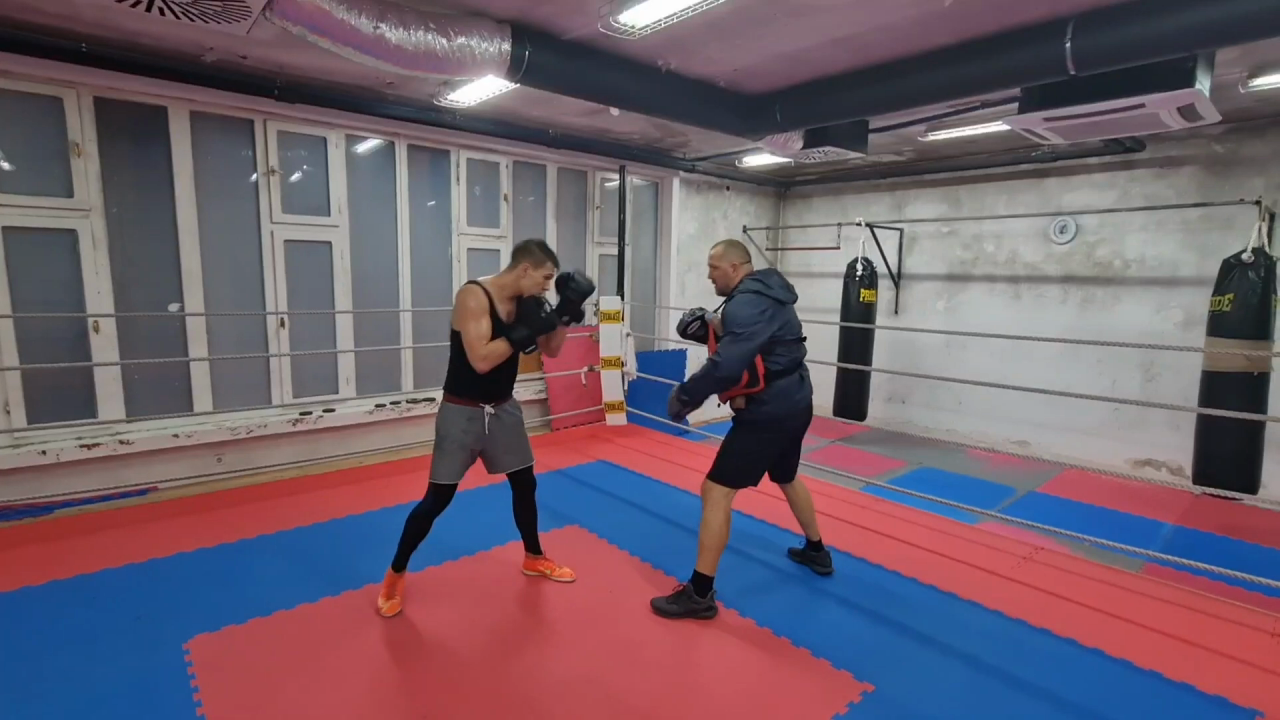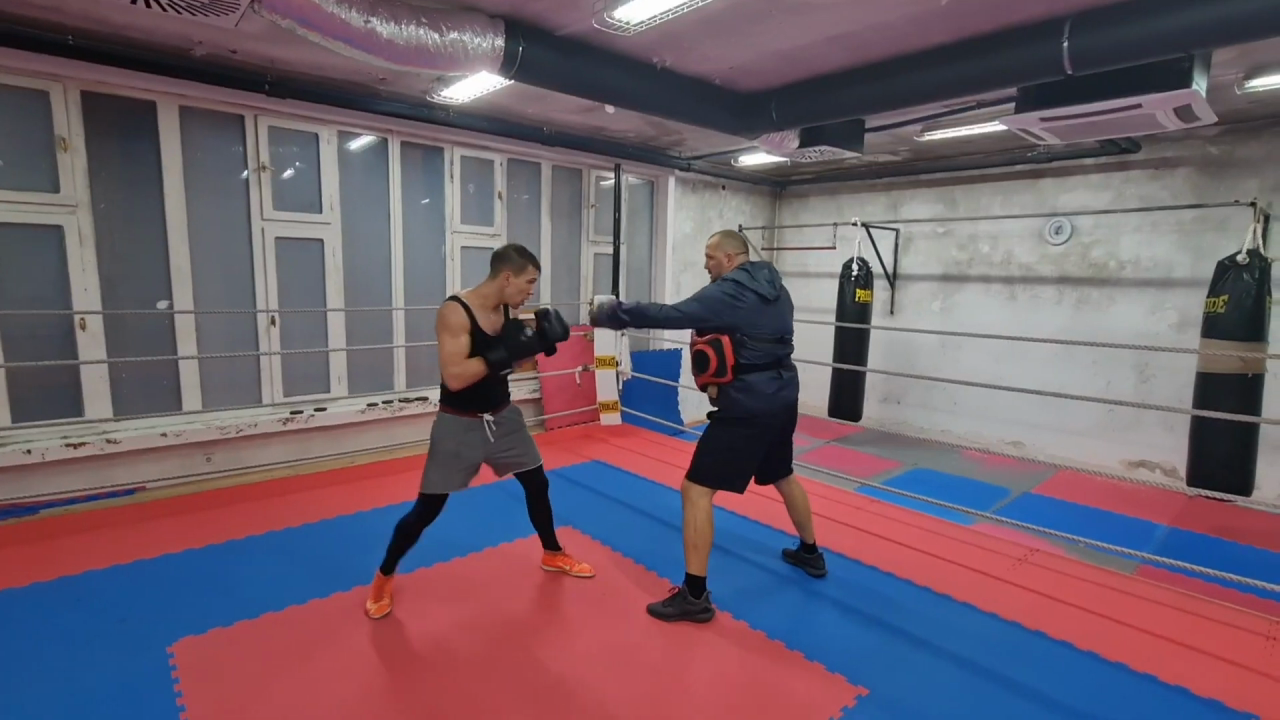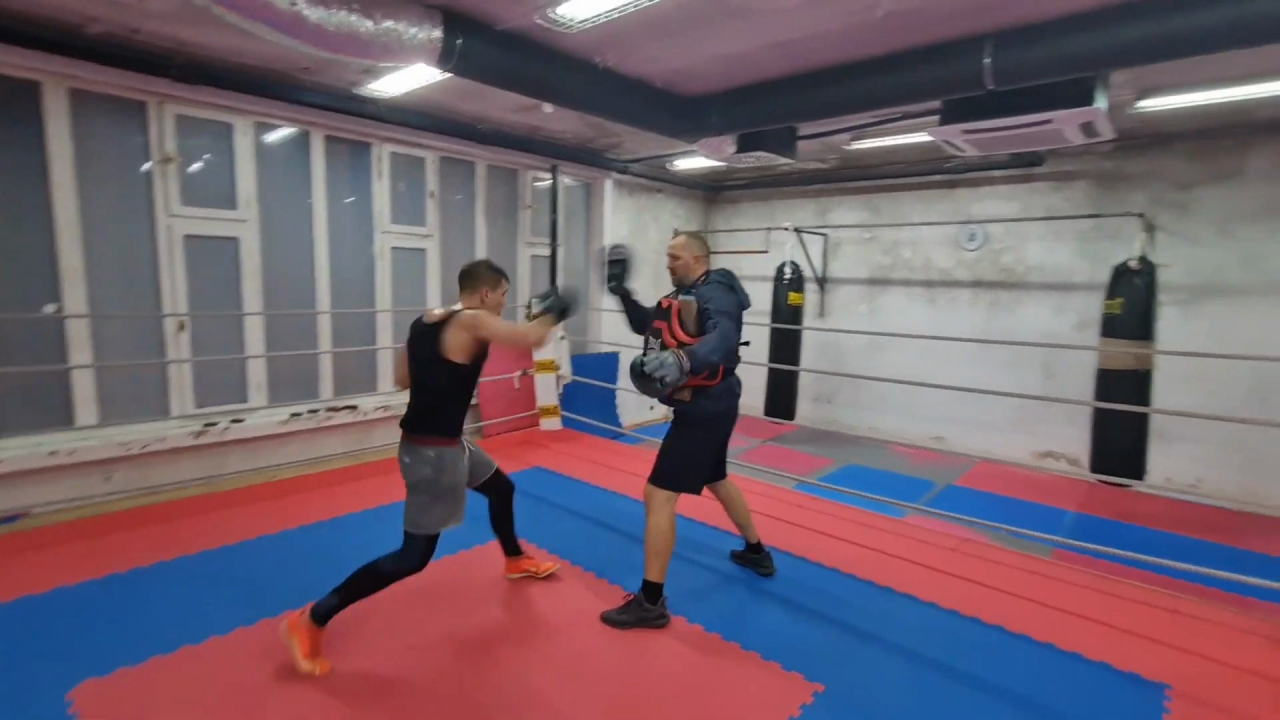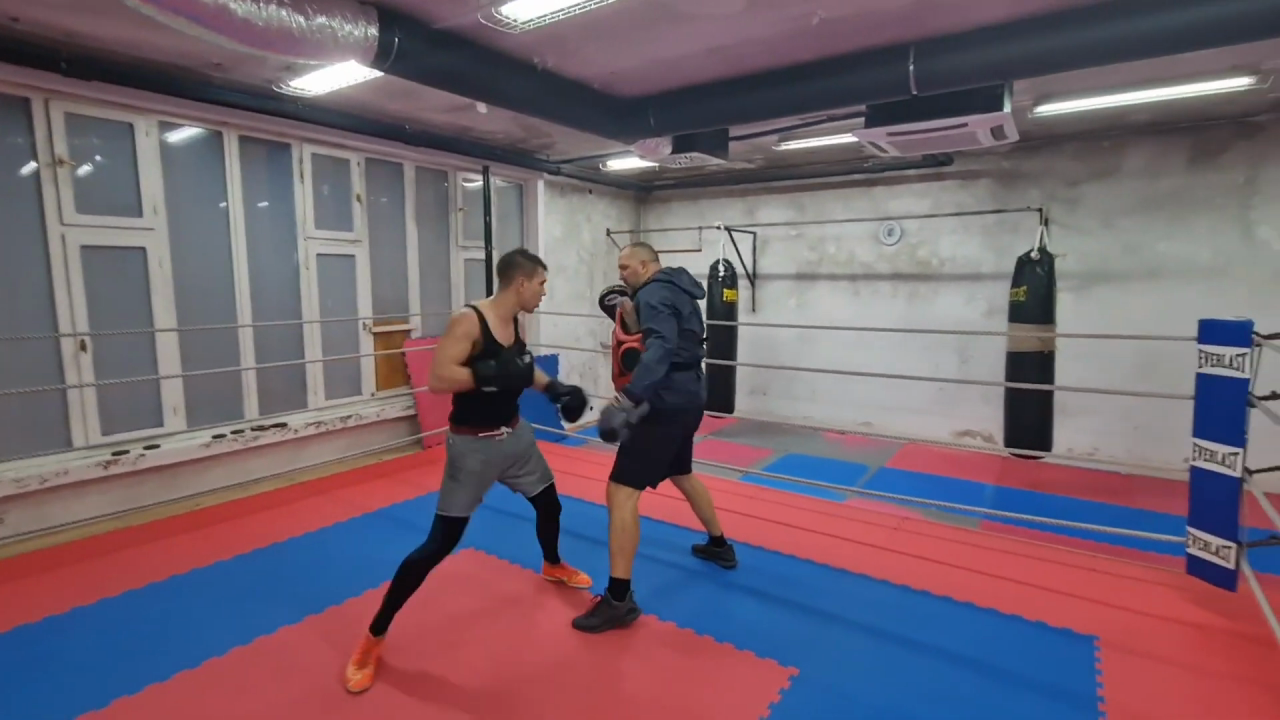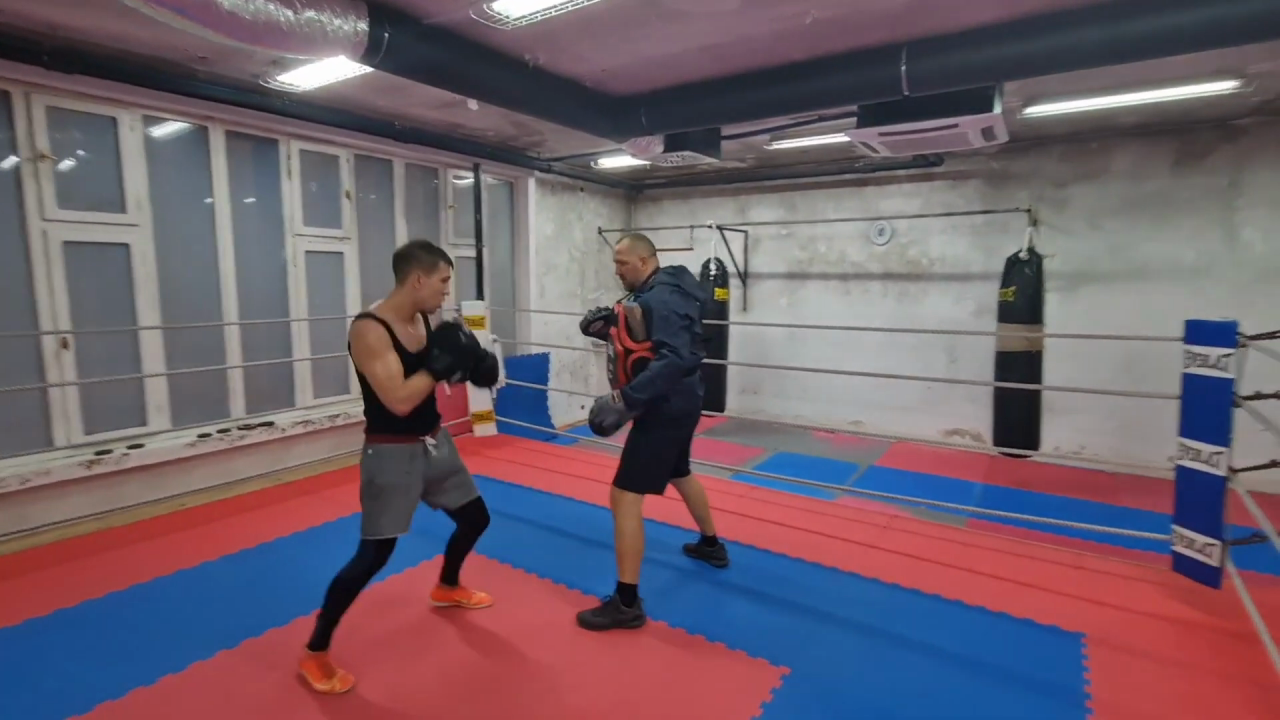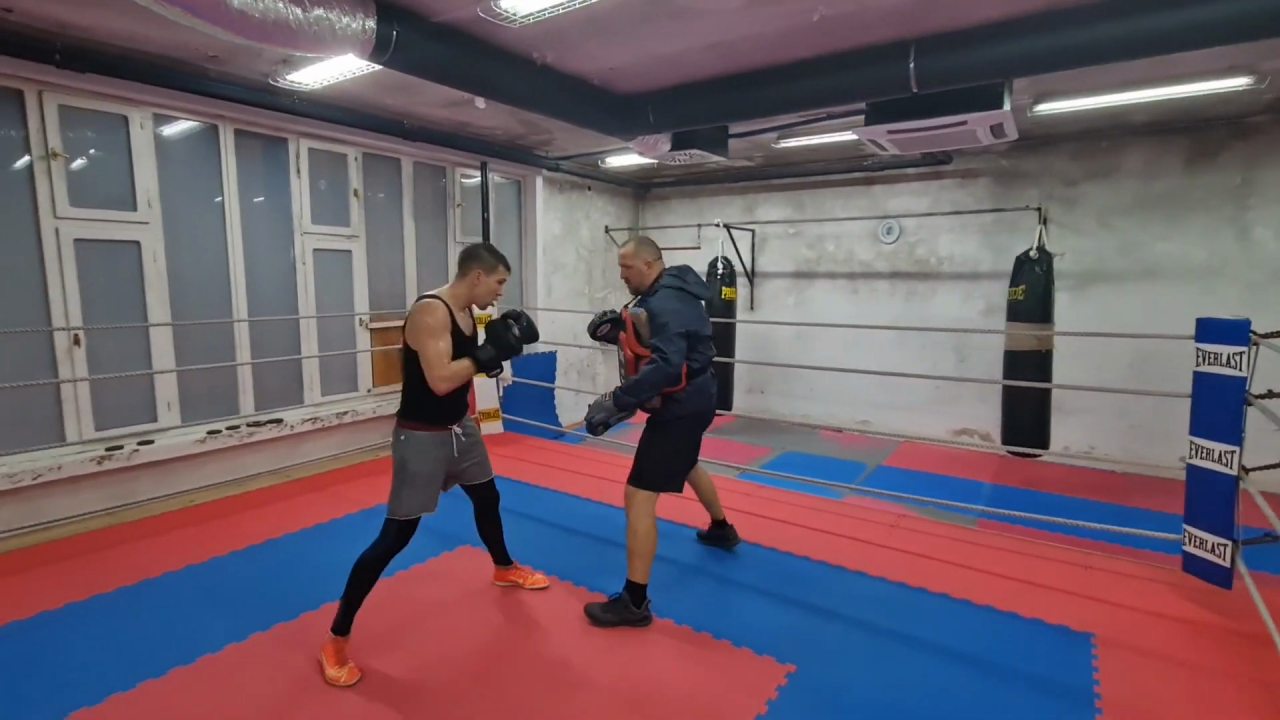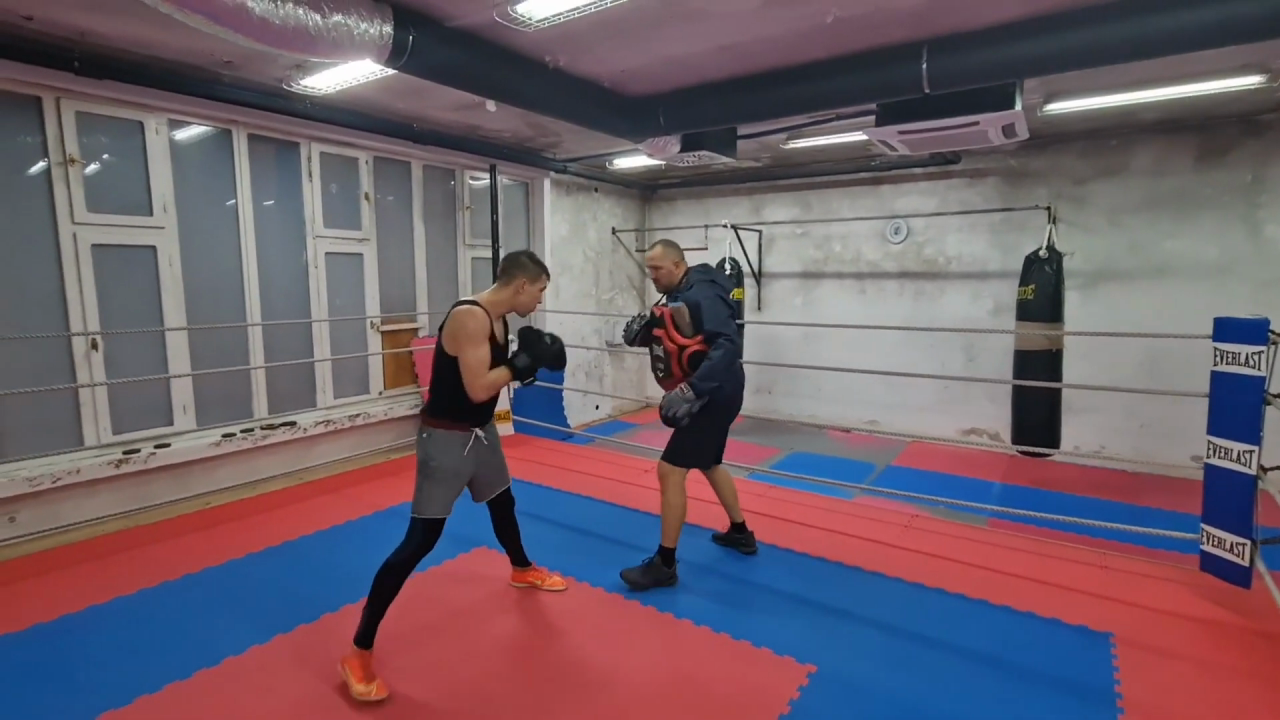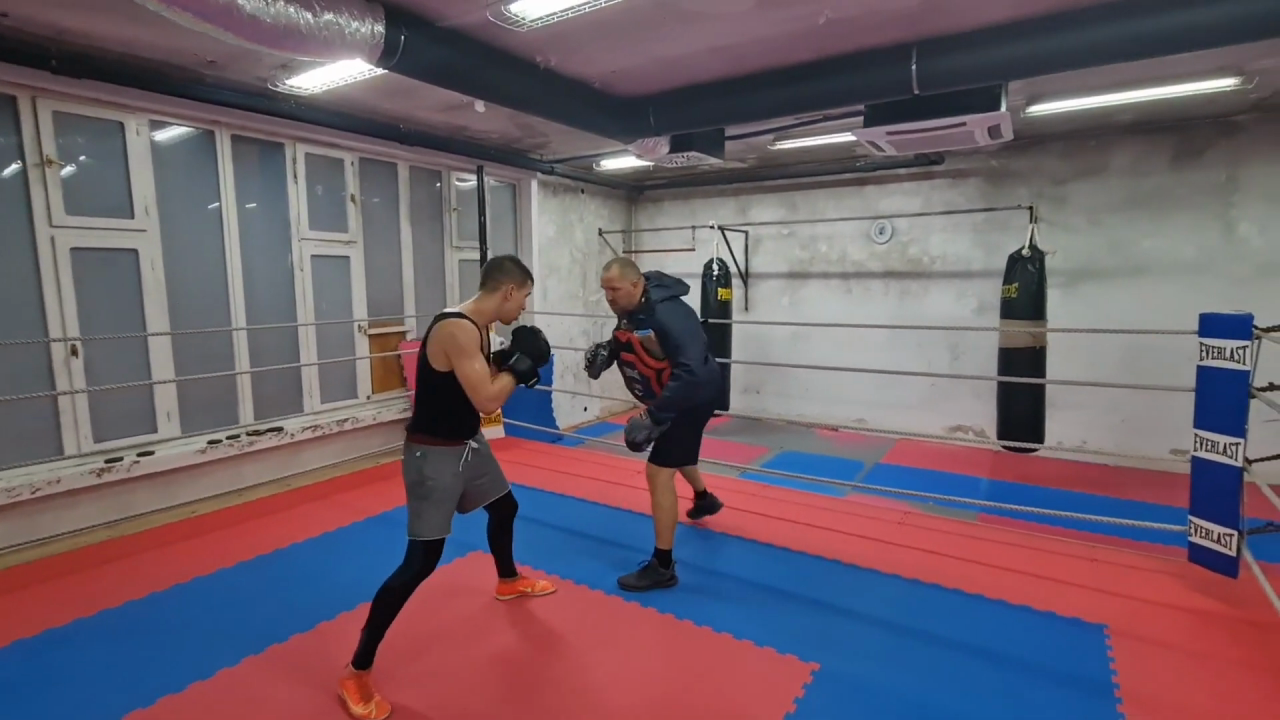
dt=0.5s
person 1, frame 1
left shoulder: (522, 302)
right shoulder: (473, 296)
left elbow: (552, 347)
right elbow: (481, 360)
left wrist: (567, 309)
right wrist: (524, 332)
left hip: (503, 409)
right hip: (462, 412)
left knee: (525, 484)
right knee: (438, 499)
left ankle: (535, 558)
right ankle: (396, 574)
person 1, frame 2
left shoulder: (507, 308)
right shoulder: (454, 312)
right elbow: (454, 378)
left wrist: (543, 338)
right wrist: (504, 352)
left hip: (503, 416)
right hip: (459, 423)
left knee: (538, 484)
right knee: (427, 508)
left ankle: (553, 554)
right ankle: (384, 577)
person 1, frame 3
left shoulder: (425, 322)
right shoulder: (473, 322)
left elbow: (405, 378)
right elbow: (526, 339)
right wrist: (551, 309)
left hip: (449, 444)
right hip: (435, 451)
left knee: (501, 487)
right knee: (413, 557)
left ankle: (516, 558)
right ankle: (314, 622)
person 1, frame 4
left shoulder: (514, 320)
right shoulder: (469, 319)
right elbow: (440, 380)
left wrist: (554, 388)
right wrist: (492, 374)
left hip: (514, 434)
right hip: (472, 442)
left knee: (550, 503)
right knee: (440, 543)
left ankle: (553, 566)
right ankle: (373, 639)
person 1, frame 5
left shoulder: (423, 319)
right shoulder: (370, 329)
right elbow: (399, 401)
left wrist: (470, 361)
right wrist: (443, 362)
left hip: (434, 442)
right hip: (391, 452)
left knee: (475, 517)
right knee: (373, 557)
left ankle: (447, 587)
right ankle: (315, 653)
person 1, frame 6
left shoulder: (465, 311)
right shoulder: (430, 310)
left elbow: (469, 364)
right elbow: (440, 381)
left wrist: (502, 341)
right wrist: (487, 352)
left hip: (459, 427)
right hip: (422, 436)
left knee: (488, 496)
right knee: (395, 536)
left ankle: (505, 568)
right ankle: (336, 639)
person 1, frame 7
left shoulder: (499, 317)
right shoulder: (468, 317)
right elbow: (478, 388)
left wrist: (534, 357)
right wrist: (524, 362)
left hip: (481, 431)
right hip: (446, 436)
left knee: (503, 501)
right knee: (420, 540)
left ankle: (522, 570)
right ankle: (359, 652)
person 1, frame 8
left shoulder: (478, 324)
right shoulder: (456, 329)
right elbow: (487, 401)
left wrist: (510, 363)
right wrist: (523, 365)
left hip: (468, 443)
right hip: (434, 453)
left knee: (504, 506)
right knee: (421, 562)
left ankle: (509, 580)
right ankle: (357, 672)
person 2, frame 1
left shoulder: (746, 305)
right shoulder: (768, 296)
left elbow: (725, 365)
left wrist: (685, 396)
right wrist: (711, 328)
left hip: (768, 411)
right hip: (794, 403)
left knee: (715, 490)
right knee: (786, 478)
left ankle: (700, 593)
right ankle: (816, 551)
person 2, frame 2
left shoulder: (727, 293)
right shoulder: (776, 291)
left elbow: (671, 314)
left wrist: (616, 311)
right wrist: (711, 325)
left hip: (746, 408)
right hip: (782, 400)
left knee: (696, 491)
right knee: (782, 476)
left ankle: (695, 595)
right ankle: (810, 553)
person 2, frame 3
left shoulder: (715, 296)
right shoulder: (683, 297)
left elbow: (720, 343)
right elbow: (647, 324)
left wrist: (684, 361)
right wrist: (621, 288)
left hip: (705, 409)
right hip: (706, 406)
left knee: (659, 495)
right knee: (717, 480)
left ankle: (651, 601)
right ankle: (757, 553)
person 2, frame 4
left shoulder: (652, 296)
right shoulder: (676, 292)
left elbow: (660, 348)
left wrist: (629, 399)
right wrist: (624, 312)
left hip: (666, 403)
right hip: (687, 399)
left knee: (621, 492)
right knee: (681, 474)
left ankle: (619, 600)
right ankle: (720, 545)
person 2, frame 5
left shoulder: (661, 300)
right shoulder: (657, 293)
left elbow: (673, 359)
right elbow: (645, 343)
left wrist: (626, 399)
right wrist: (611, 328)
left hip: (665, 409)
right hip: (679, 403)
left knee: (624, 497)
right knee: (680, 475)
left ankle: (626, 603)
right ankle: (711, 545)
person 2, frame 6
left shoulder: (666, 304)
right shoulder: (668, 293)
left elbow: (665, 365)
left wrist: (616, 401)
right wrist: (618, 329)
left hip: (679, 407)
right hip: (692, 400)
left knee: (639, 496)
right knee: (685, 464)
left ankle: (634, 601)
right ankle: (721, 527)
person 2, frame 7
left shoulder: (703, 296)
right shoulder: (677, 296)
left elbow: (728, 346)
right elbow: (675, 341)
left wrist: (692, 391)
right wrist: (645, 332)
left hip: (712, 396)
right hip: (707, 394)
left knee: (670, 470)
right knee: (709, 463)
left ankle: (664, 564)
right ankle: (740, 532)
person 2, frame 8
left shoulder: (669, 315)
right shoulder: (631, 310)
left elbow: (691, 373)
right elbow: (629, 347)
left wrist: (654, 418)
right wrist: (607, 352)
left hip: (695, 396)
right hip: (676, 395)
left knee: (659, 471)
right knee: (674, 452)
left ankle: (662, 567)
right ankle: (704, 498)
